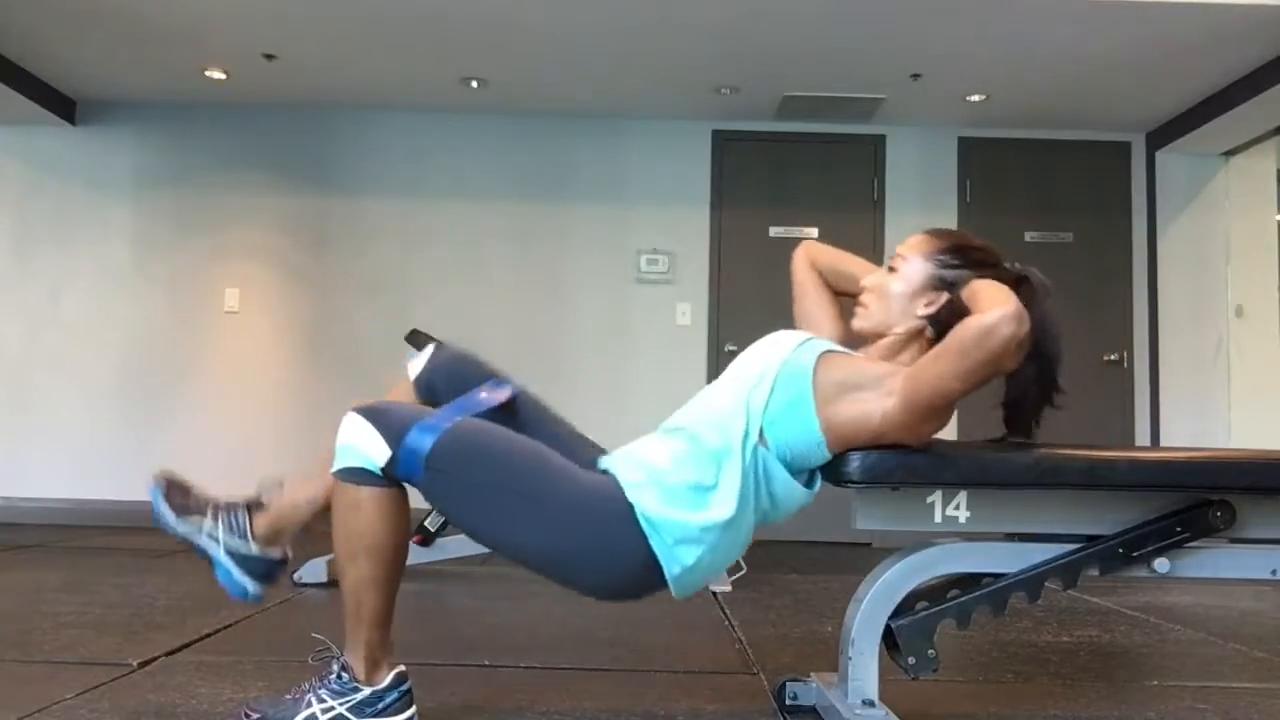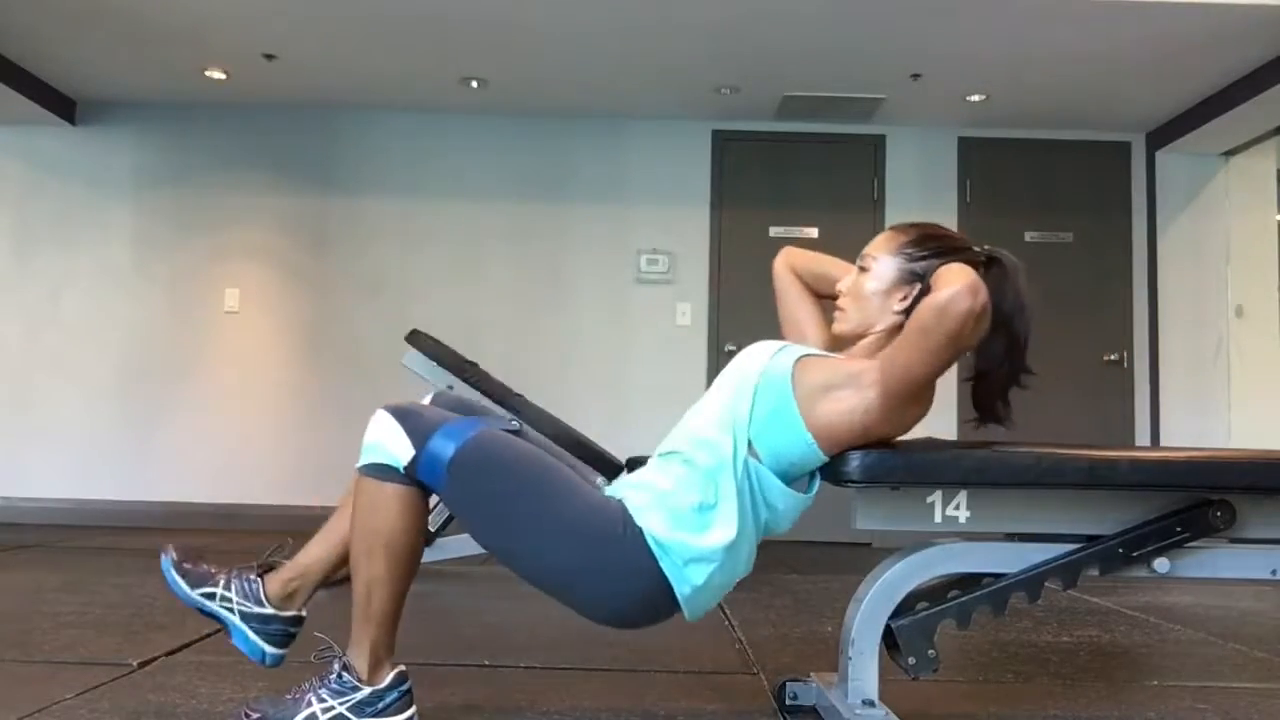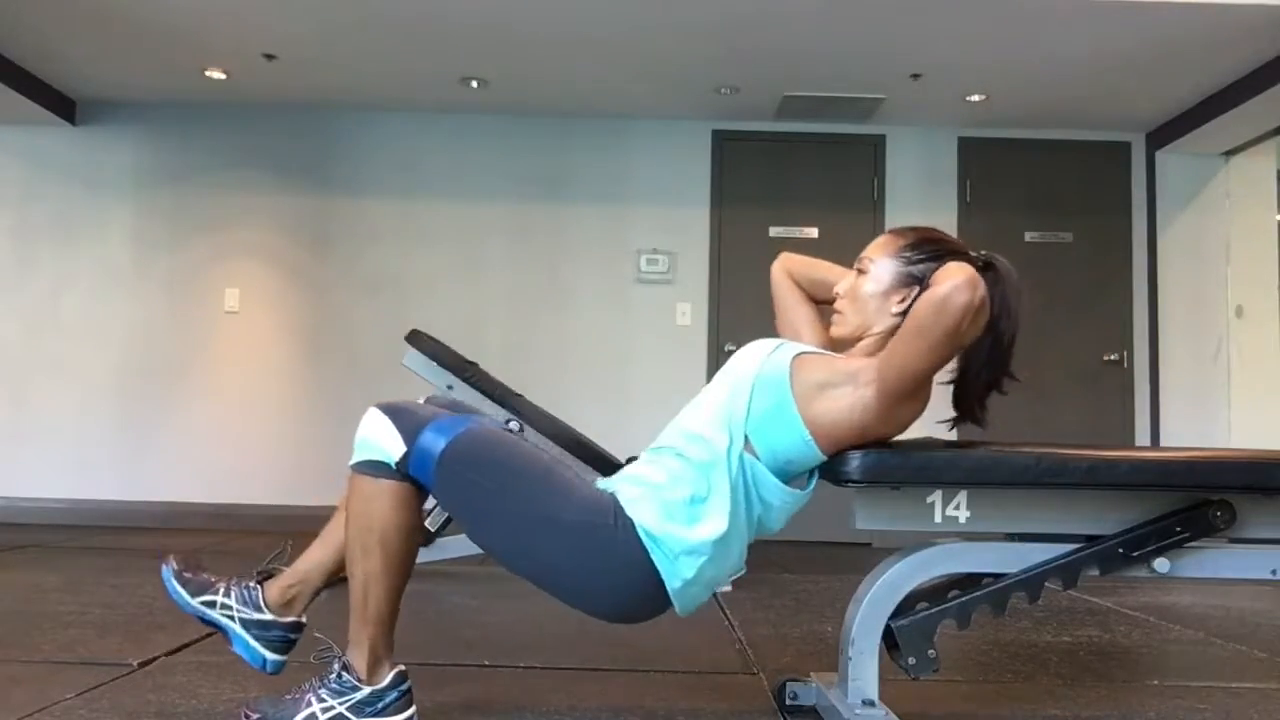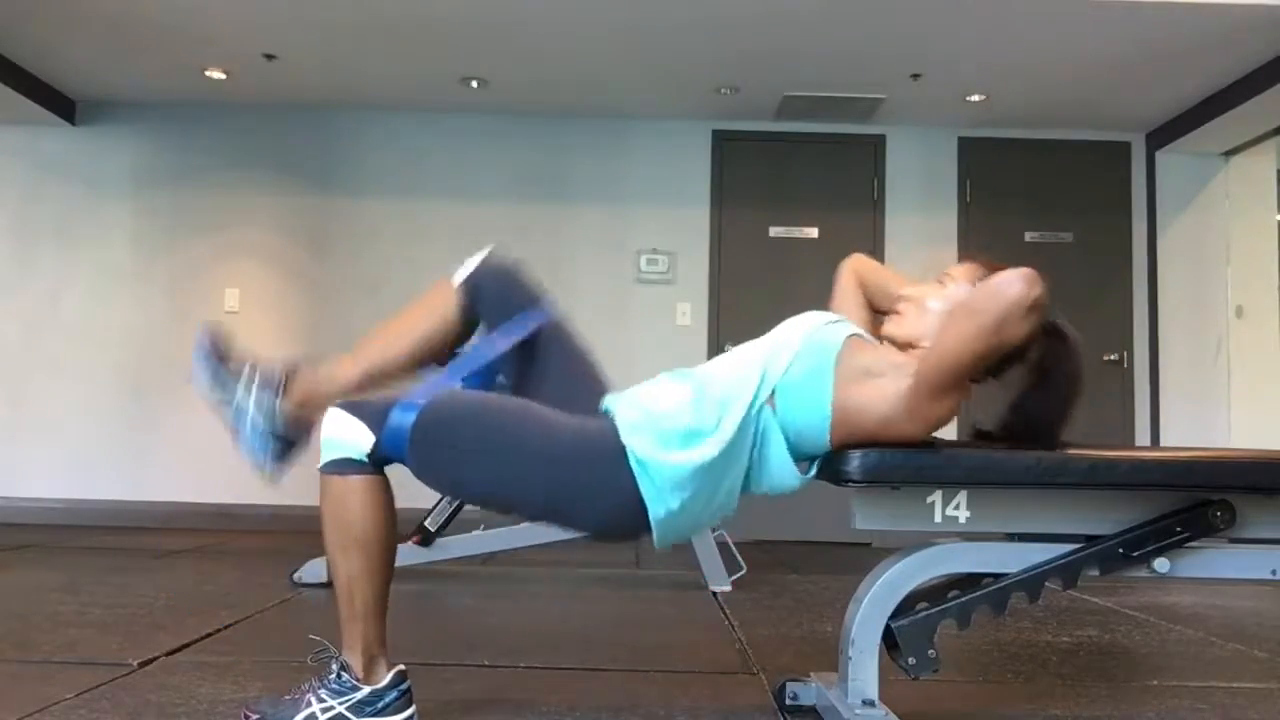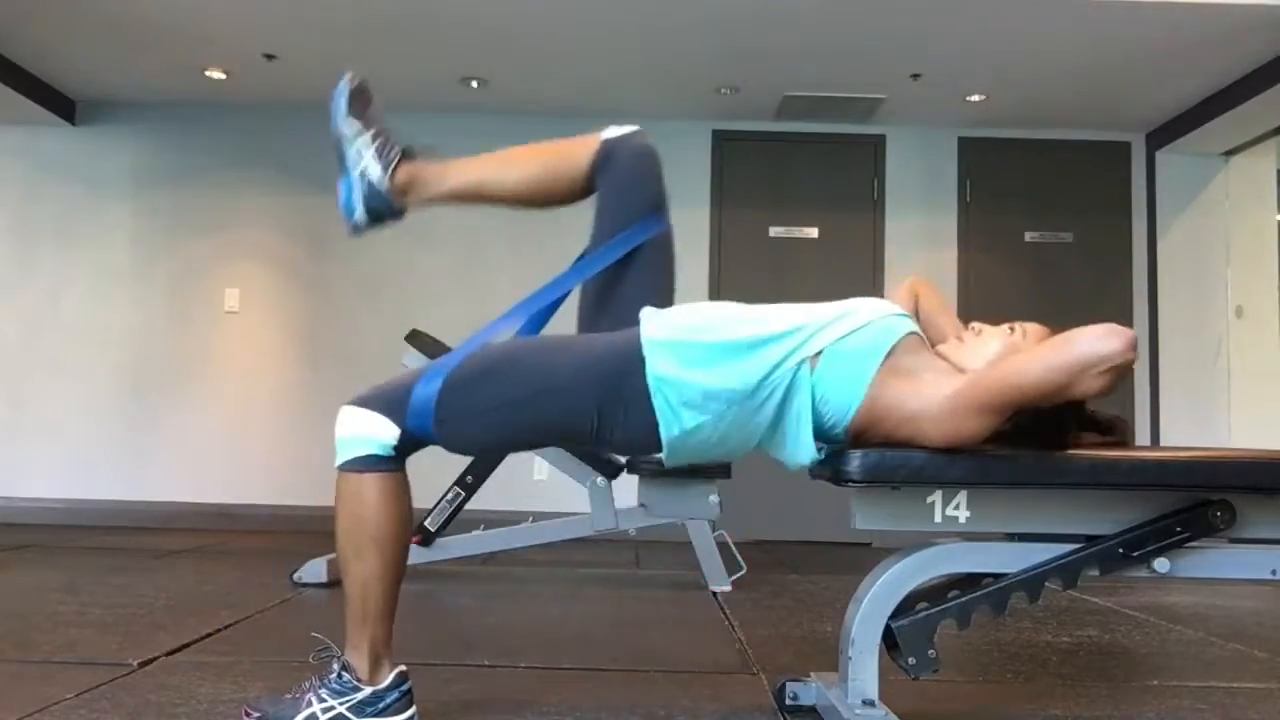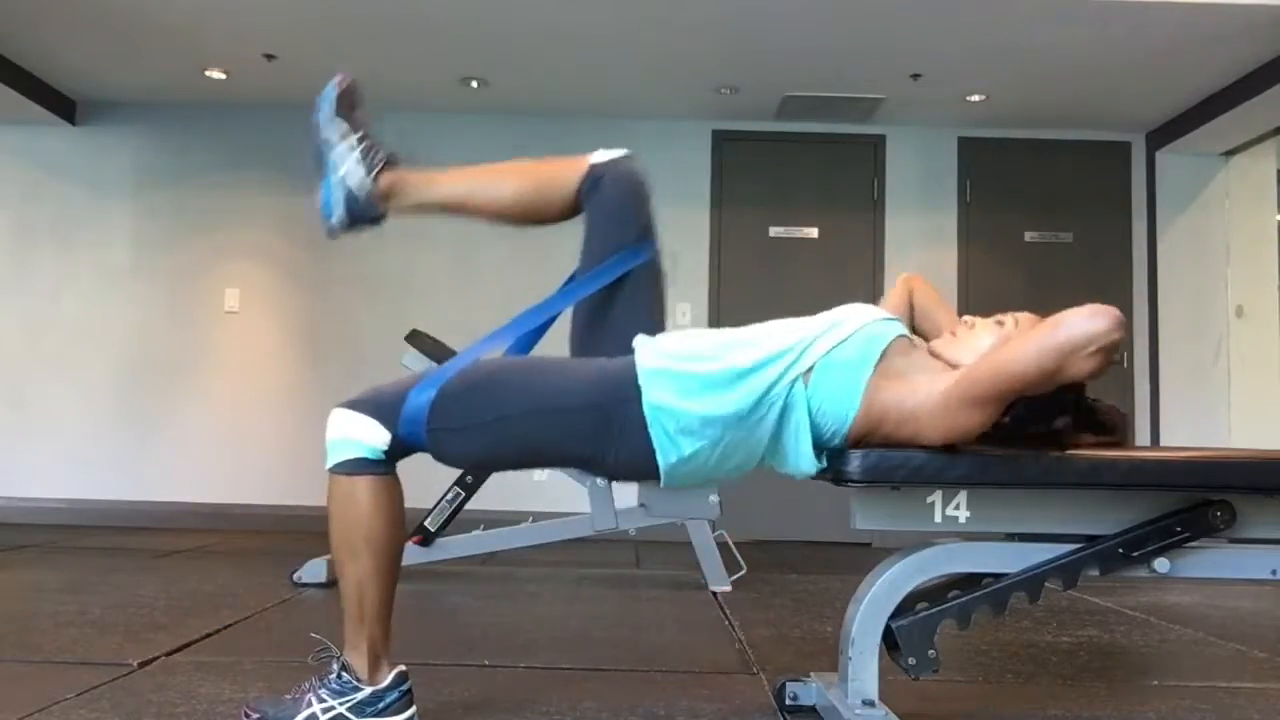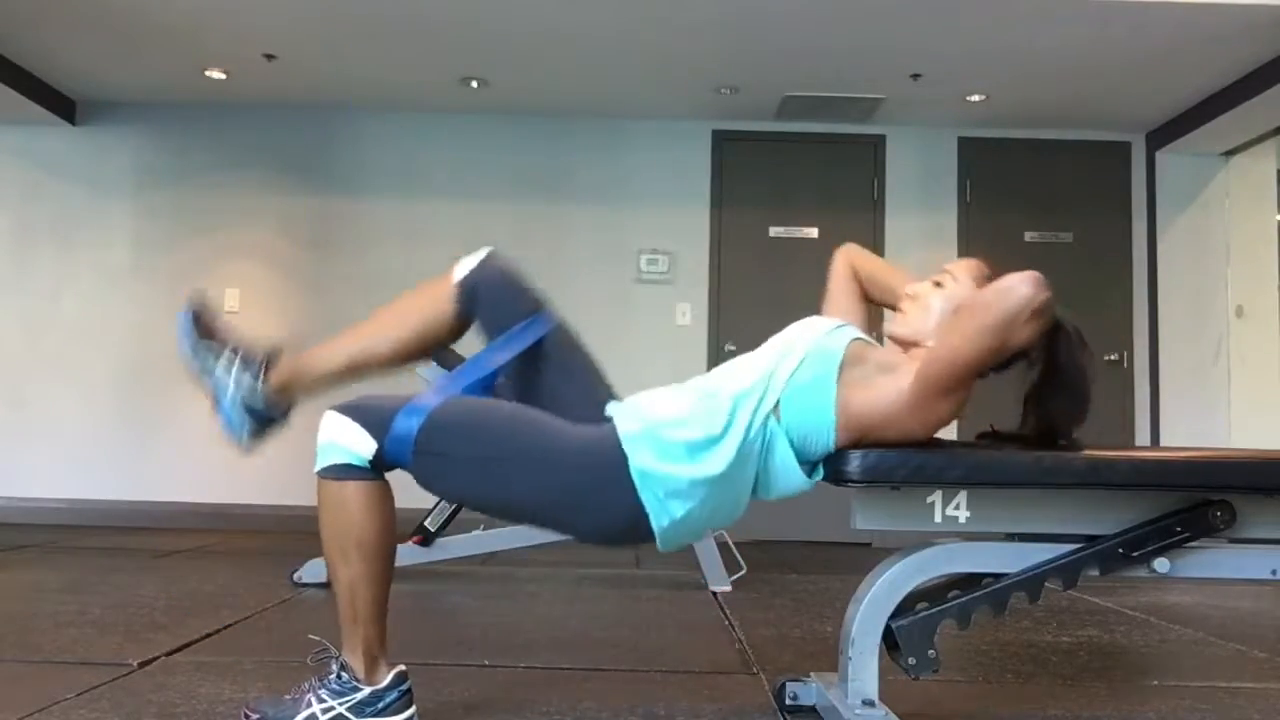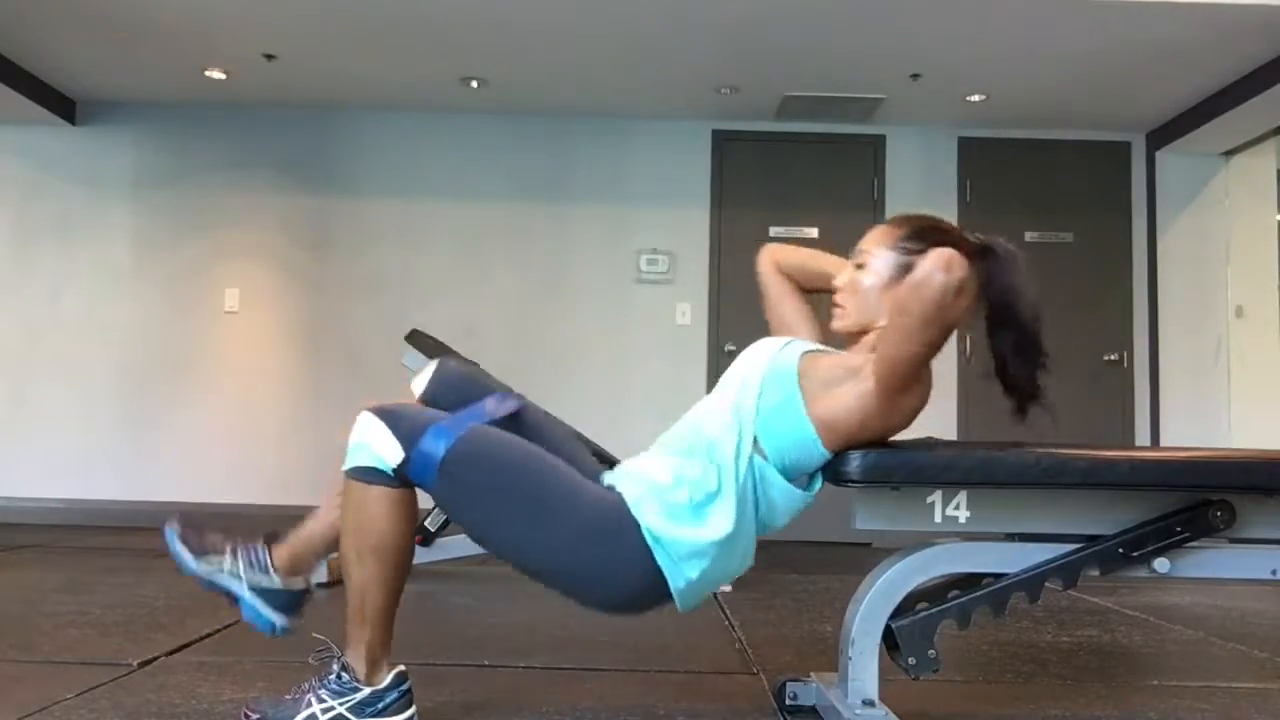
dt=0.3s
person 1, frame 1
left shoulder: (897, 401)
right shoulder: (842, 359)
left elbow: (1006, 325)
right elbow: (808, 254)
left wrist: (975, 280)
right wrist: (895, 279)
left hip: (632, 534)
right hip: (622, 494)
left knee: (372, 434)
right knee: (439, 375)
right ankle: (260, 535)
person 1, frame 2
left shoulder: (877, 394)
right shoulder: (829, 363)
left elbow: (963, 300)
right elbow: (788, 260)
left wrist: (950, 268)
right wrist: (873, 274)
left hip: (635, 561)
right hip: (627, 521)
left knee: (402, 436)
right knee: (439, 416)
right ankle: (275, 600)
person 1, frame 3
left shoulder: (880, 392)
right shoulder: (831, 363)
left elbow: (966, 291)
right elbow: (787, 265)
left wrist: (912, 283)
right wrist: (867, 284)
left hip: (629, 550)
right hip: (620, 511)
left knee: (390, 430)
right knee: (426, 428)
right ankle: (272, 612)
person 1, frame 4
left shoulder: (918, 391)
right shoulder: (871, 356)
left elbow: (1021, 290)
right elbow: (853, 266)
left wrist: (965, 300)
right wrist: (915, 300)
left hip: (627, 472)
right hip: (623, 434)
left knee: (356, 427)
right knee: (490, 280)
right ankle: (291, 403)
person 1, frame 5
left shoulder: (957, 406)
right shoulder: (937, 366)
left elbow: (1111, 344)
right elbow: (912, 288)
left wrist: (987, 356)
right wrist: (956, 332)
left hip: (642, 384)
right hip: (651, 351)
left knee: (371, 423)
right knee: (626, 155)
right ankle: (398, 181)
person 1, frame 6
left shoulder: (951, 403)
right shoulder: (921, 365)
left elbow: (1100, 325)
right elbow: (909, 283)
left wrist: (997, 351)
right wrist: (951, 333)
left hip: (637, 411)
right hip: (644, 374)
left knee: (362, 428)
right knee: (613, 180)
right ankle: (381, 187)
person 1, frame 7
left shoulder: (920, 392)
right shoulder: (861, 353)
left elbow: (1024, 294)
right elbow: (849, 258)
left wrist: (946, 299)
right wrist: (917, 297)
left hip: (631, 479)
right hip: (624, 439)
left knee: (356, 430)
right knee: (486, 279)
right ankle: (272, 384)
person 1, frame 8
left shoulder: (884, 387)
right shoulder: (823, 361)
left elbow: (947, 271)
right elbow: (772, 257)
left wrist: (918, 272)
right wrist: (860, 273)
left hip: (635, 546)
right hip: (626, 503)
left knee: (386, 434)
right knee: (443, 393)
right ankle: (280, 569)
